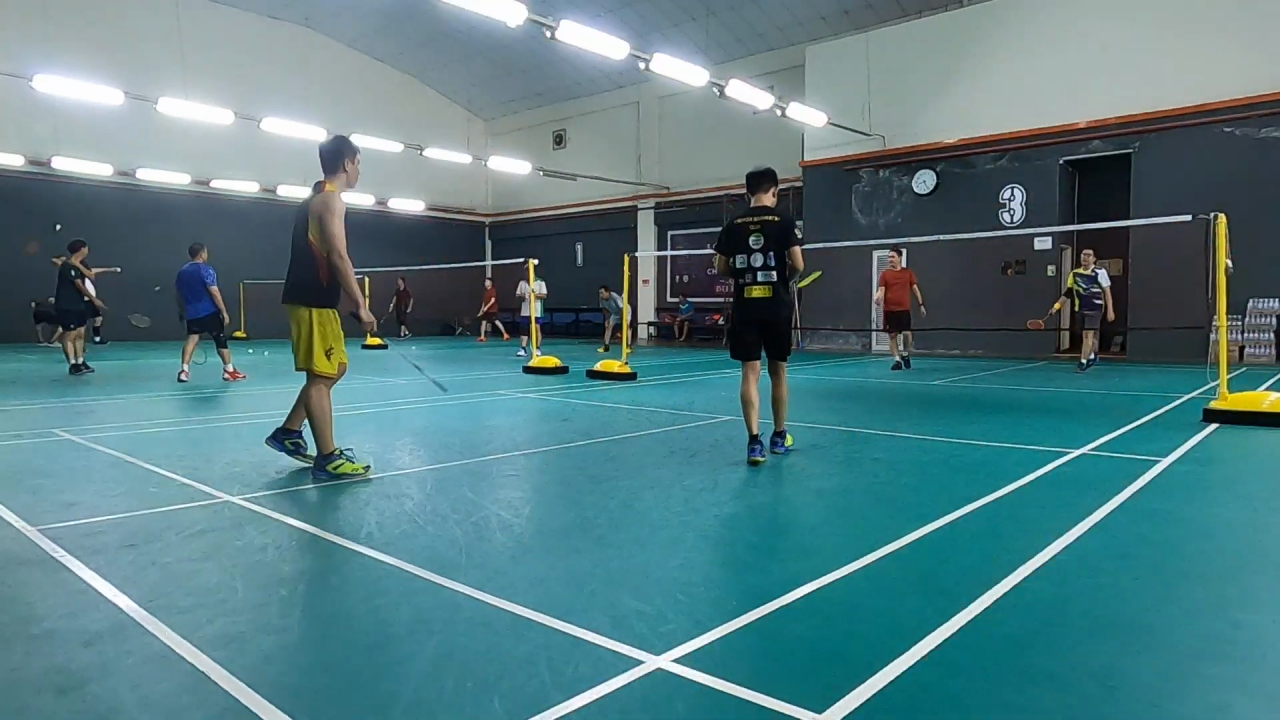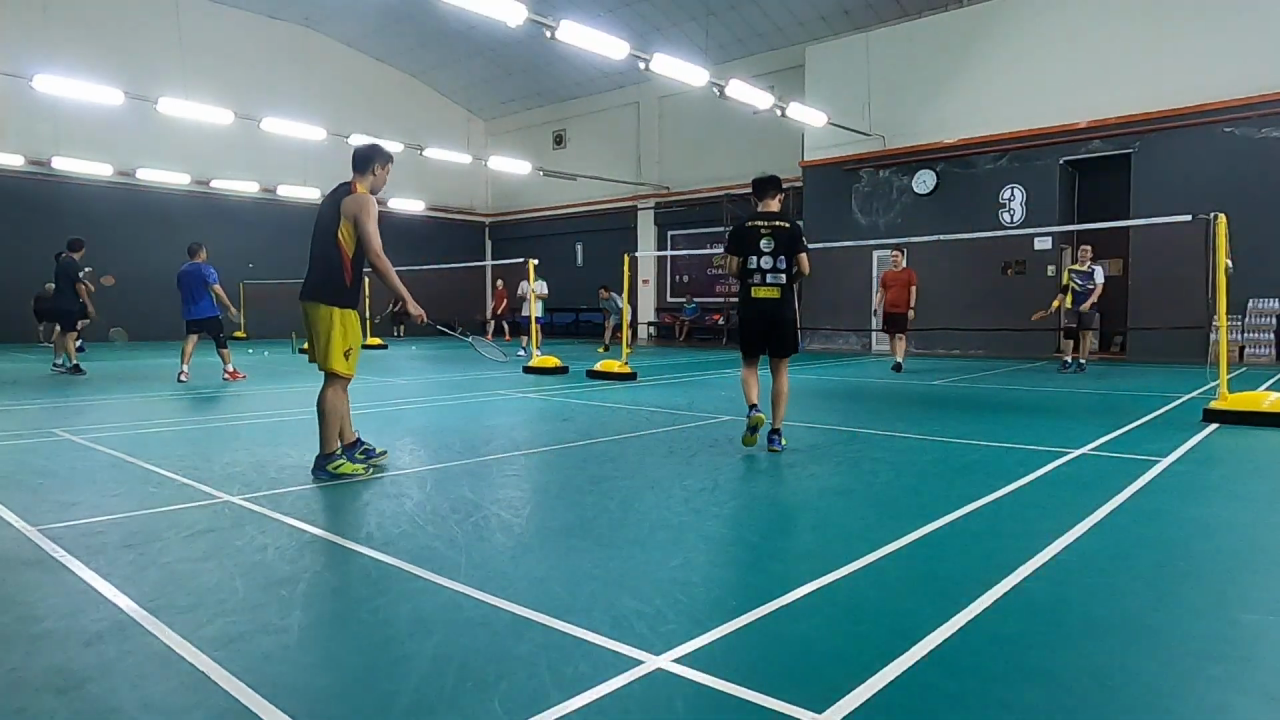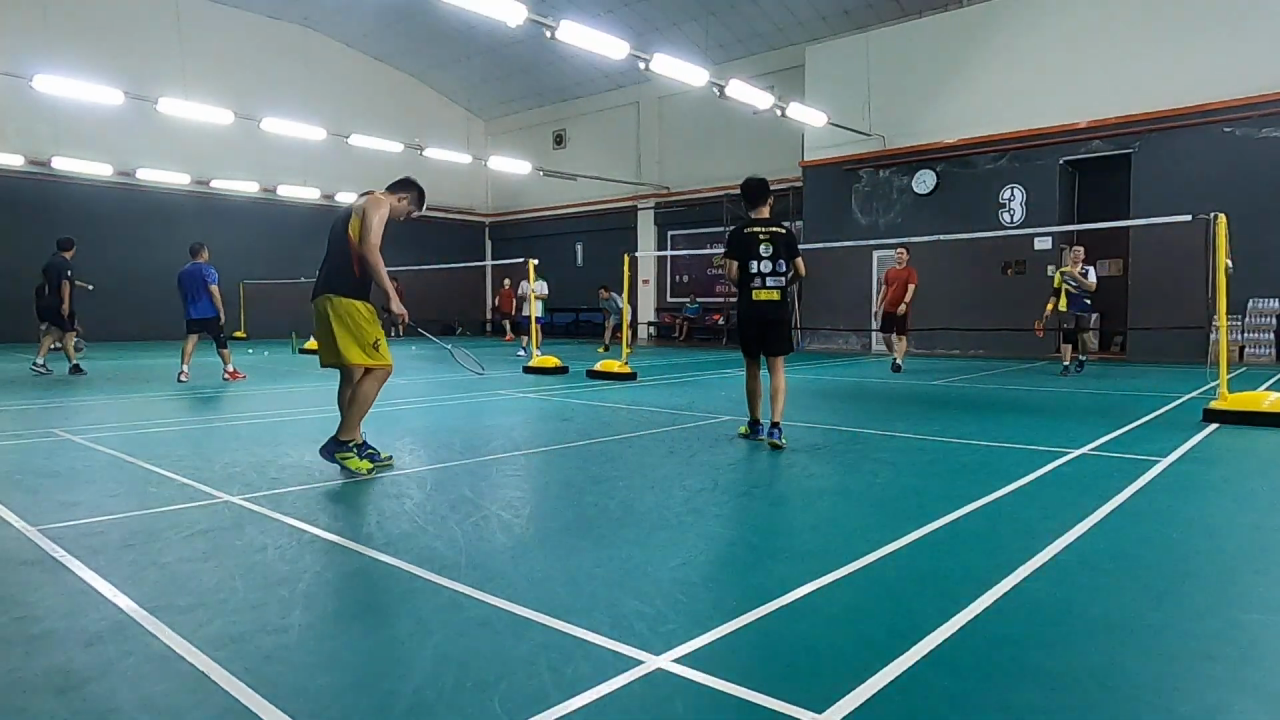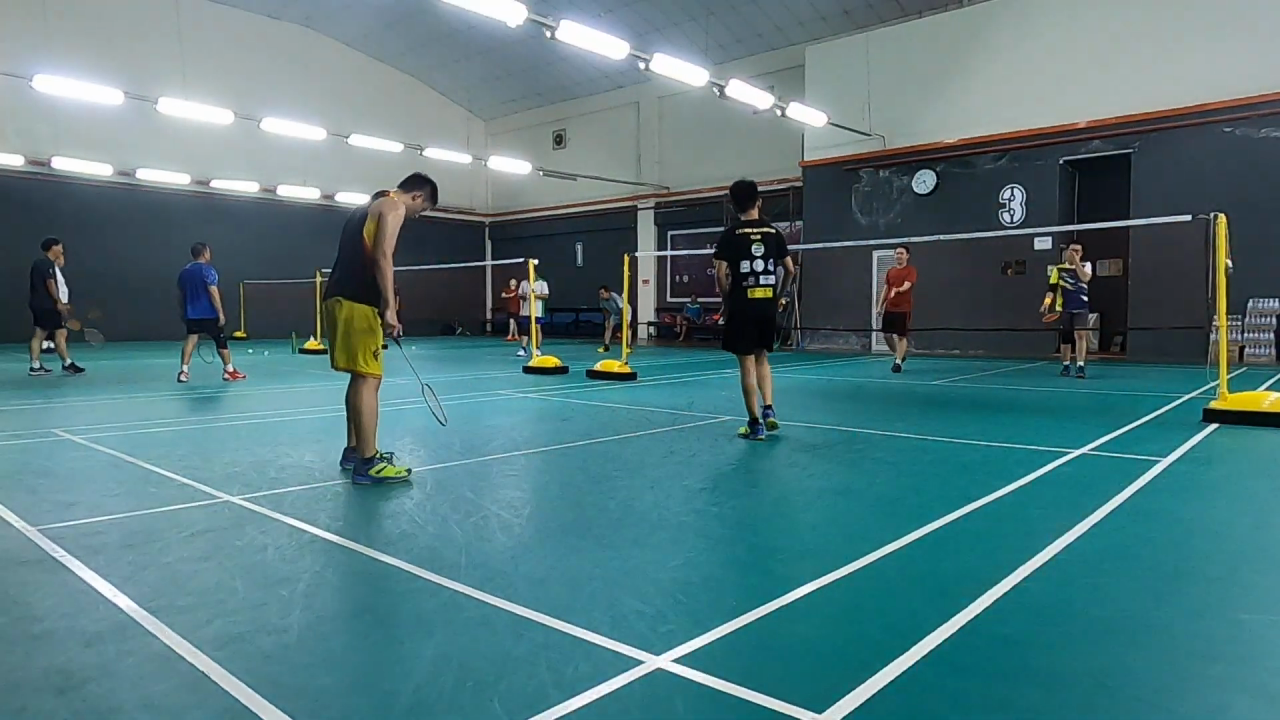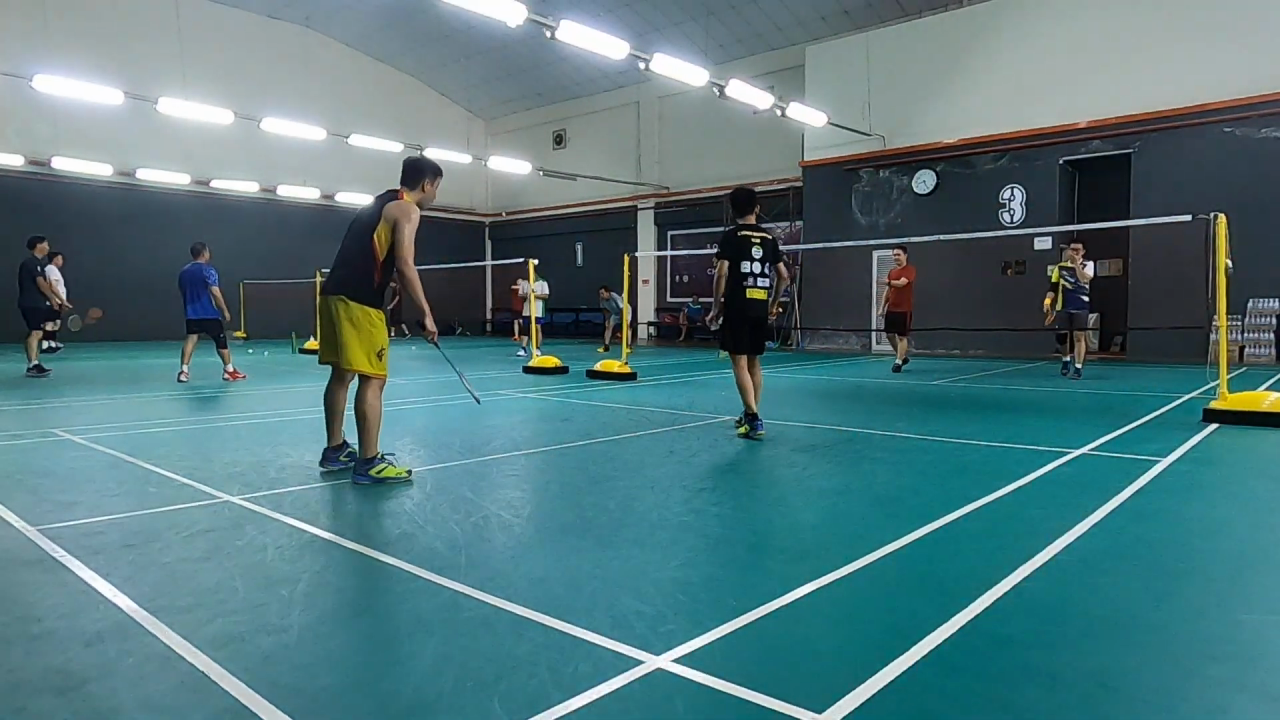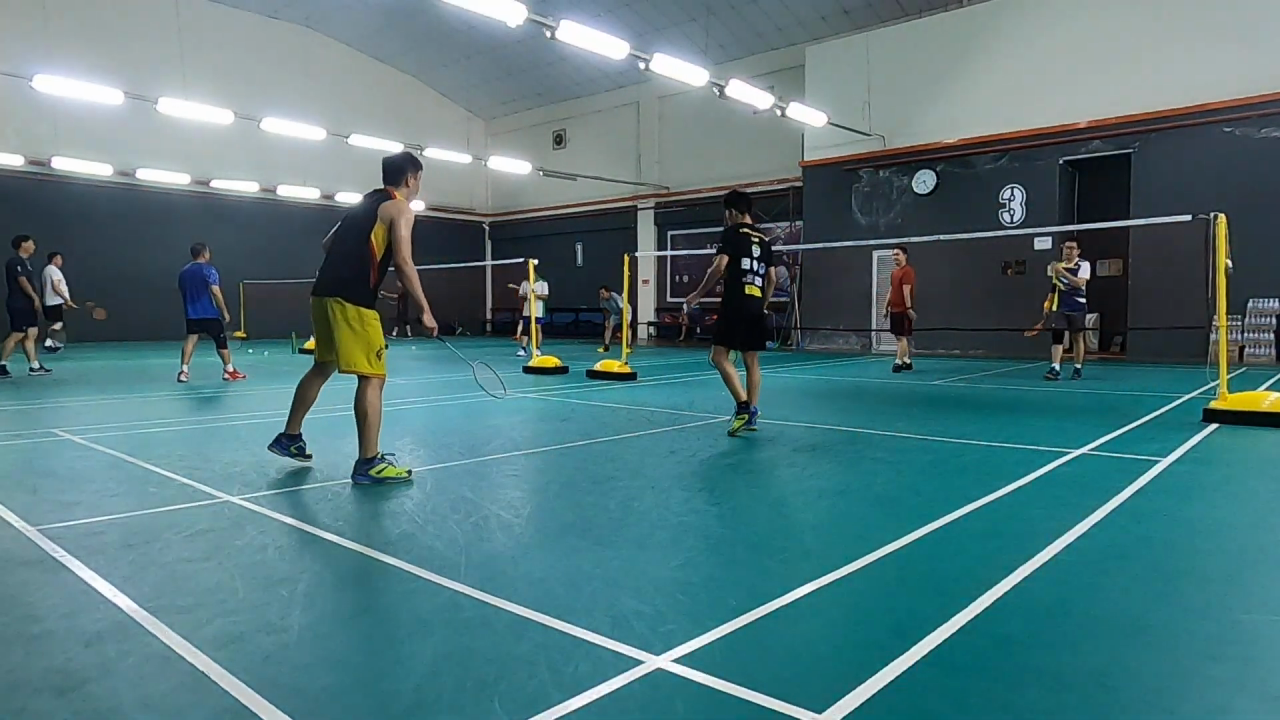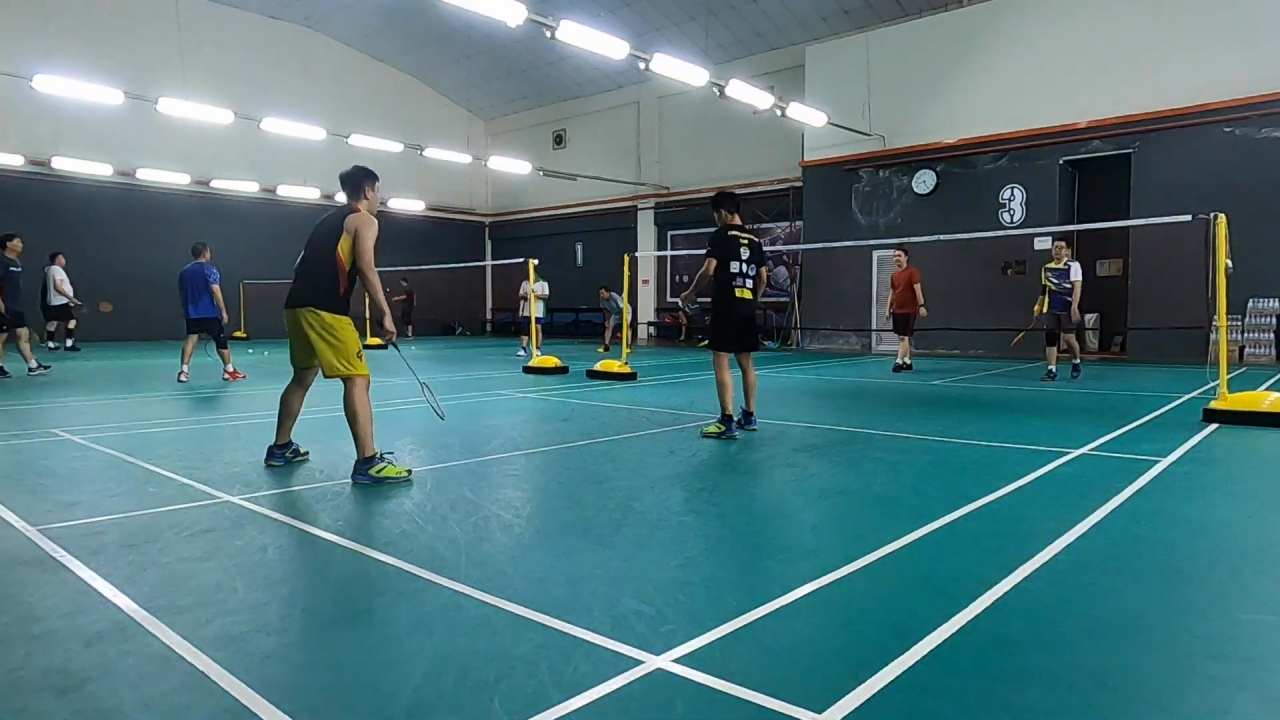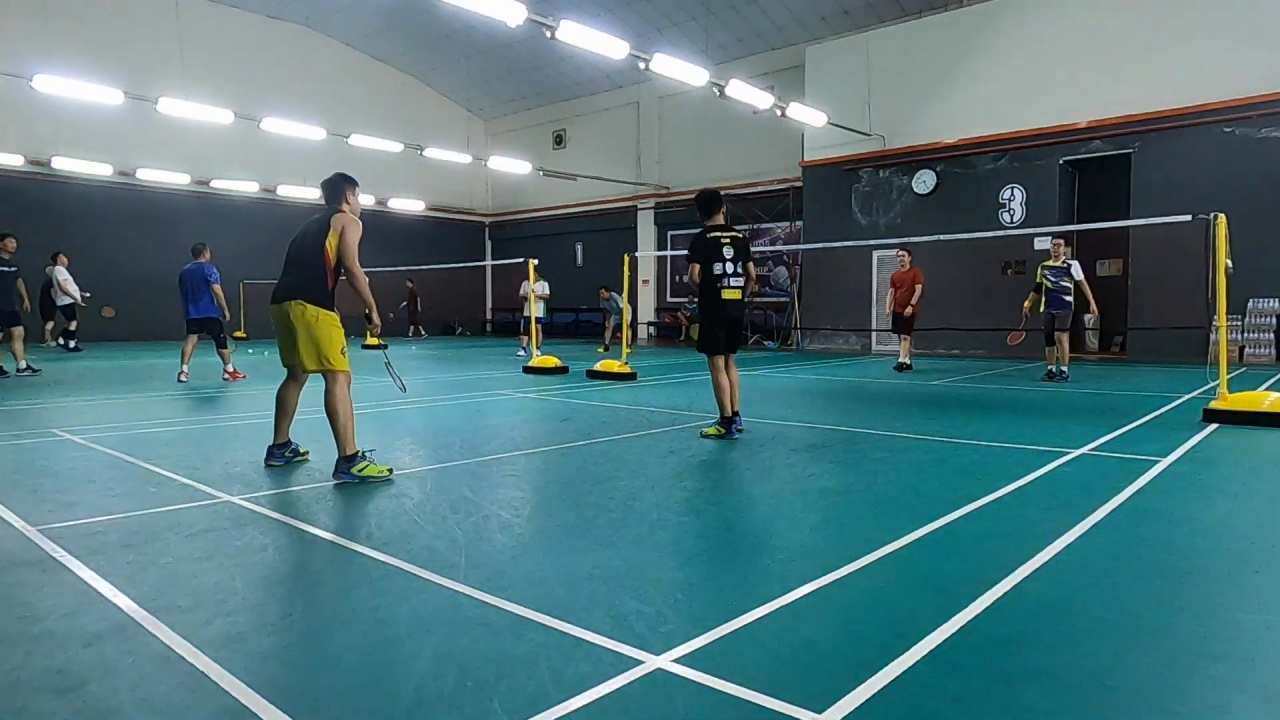
dt=0.3s
person 1, frame 1
left shoulder: (317, 199)
right shoulder: (331, 200)
right elbow: (339, 256)
left wrist: (352, 301)
right wrist: (361, 305)
left hip: (309, 300)
right hip: (314, 303)
left knee: (335, 367)
right knee: (322, 376)
left ankle: (288, 431)
right ankle: (327, 458)
person 1, frame 2
left shoulder: (334, 197)
right shoulder: (362, 201)
right elbow: (376, 257)
right wrist: (408, 300)
left hip: (319, 296)
right hip: (335, 301)
left knee: (339, 376)
right knee: (337, 378)
left ankle: (349, 444)
right ankle: (328, 458)
person 1, frame 3
left shoulder: (360, 205)
right shoulder: (378, 203)
right elbow: (370, 252)
right wrist: (392, 298)
left hip: (328, 296)
right hip: (346, 298)
left knee: (353, 373)
right knee: (379, 367)
left ankle: (353, 445)
right ankle: (341, 442)
person 1, frame 4
left shoulder: (370, 206)
right shoulder: (394, 205)
right elbow: (382, 257)
right wrist: (389, 307)
left hip: (338, 297)
right hip: (356, 301)
left knee: (360, 376)
right knee: (368, 380)
left ankle: (355, 450)
right ankle: (367, 462)
person 1, frame 5
left shoulder: (378, 205)
right shoulder: (407, 209)
right elbow: (404, 265)
right wrist: (426, 314)
left hip: (335, 294)
right hip: (359, 302)
left knee: (341, 374)
right knee: (373, 379)
left ankle: (335, 448)
right ankle: (368, 463)
person 1, frame 6
left shoulder: (364, 205)
right shoulder: (400, 209)
left elbow: (327, 244)
right elbow: (403, 262)
right wrist: (424, 310)
left hip: (324, 295)
right hip: (353, 302)
left knee: (322, 368)
right knee: (372, 378)
left ankle: (289, 437)
right ankle: (368, 463)
person 1, frame 7
left shoulder: (328, 221)
right shoulder: (365, 220)
left elbow: (304, 265)
right elbow: (366, 270)
right wrist: (385, 315)
left hip: (296, 306)
right hip: (325, 310)
left knee: (303, 377)
right knee: (358, 381)
left ankle: (280, 448)
right ankle: (369, 463)
person 1, frame 8
left shoulder: (313, 224)
right shoulder: (349, 221)
right elbow: (351, 266)
right wrist: (372, 309)
left hip: (282, 302)
right hip: (310, 305)
left knee: (296, 374)
right knee: (338, 377)
left ankle: (280, 447)
right ankle: (349, 460)
person 2, frame 1
left shoulder: (733, 225)
right shoulder: (783, 221)
left elbow: (721, 268)
right elbow: (798, 265)
right wrist: (783, 277)
left hip: (744, 307)
right hip: (776, 307)
left knee: (749, 373)
right knee: (778, 370)
left ankle: (754, 441)
right ankle: (780, 435)
person 2, frame 2
left shoulder: (742, 228)
right shoulder: (791, 228)
left elbow: (733, 269)
right elbow: (804, 269)
left hip: (751, 306)
right hip: (782, 307)
left knee: (749, 364)
right knee: (779, 370)
left ankle: (753, 409)
right ankle: (776, 434)
person 2, frame 3
left shoulder: (739, 234)
right shoulder: (785, 233)
left elbow: (732, 274)
right elbow: (800, 272)
left hip: (750, 309)
right hip: (778, 308)
left knee: (752, 366)
right knee: (776, 368)
left ankle: (755, 424)
right ankle: (775, 425)
person 2, frame 4
left shoulder: (731, 235)
right shoulder: (774, 233)
left elbow: (720, 274)
right elbow: (789, 270)
left wrist: (728, 300)
right wrist: (778, 296)
left hip: (742, 306)
right hip: (767, 306)
left knee: (747, 365)
right knee: (761, 358)
left ankle: (755, 424)
right ankle: (768, 409)
person 2, frame 5
left shoulder: (731, 236)
right shoulder: (769, 239)
left elbow: (721, 273)
right elbow: (783, 276)
left wrist: (716, 306)
right wrist: (774, 305)
left hip: (738, 308)
right hip: (761, 308)
left knee: (740, 364)
right knee: (754, 362)
left ankle: (753, 418)
right ankle: (750, 415)
person 2, frame 6
left shoulder: (732, 233)
right shoulder: (764, 240)
left elbow: (719, 267)
right elbow: (772, 279)
left wrist: (698, 293)
left hip: (736, 304)
right hip: (756, 306)
left knee: (720, 356)
right knee: (752, 361)
left ankle: (745, 406)
right ankle: (750, 411)
person 2, frame 7
left shoulder: (721, 235)
right shoulder: (754, 240)
left elbow: (708, 270)
right elbow: (762, 279)
left wrist: (690, 292)
left hip: (726, 307)
right hip: (748, 307)
left knee: (721, 362)
right knee: (746, 362)
left ankle: (727, 421)
right ankle: (749, 415)
person 2, frame 8
left shoulder: (701, 239)
right shoulder: (740, 237)
left elbow: (694, 276)
right elbow: (751, 276)
left wrist: (702, 291)
left hip: (713, 308)
right hip: (736, 308)
left knee: (717, 364)
right knee: (729, 361)
left ankle: (727, 423)
right ankle: (735, 416)
